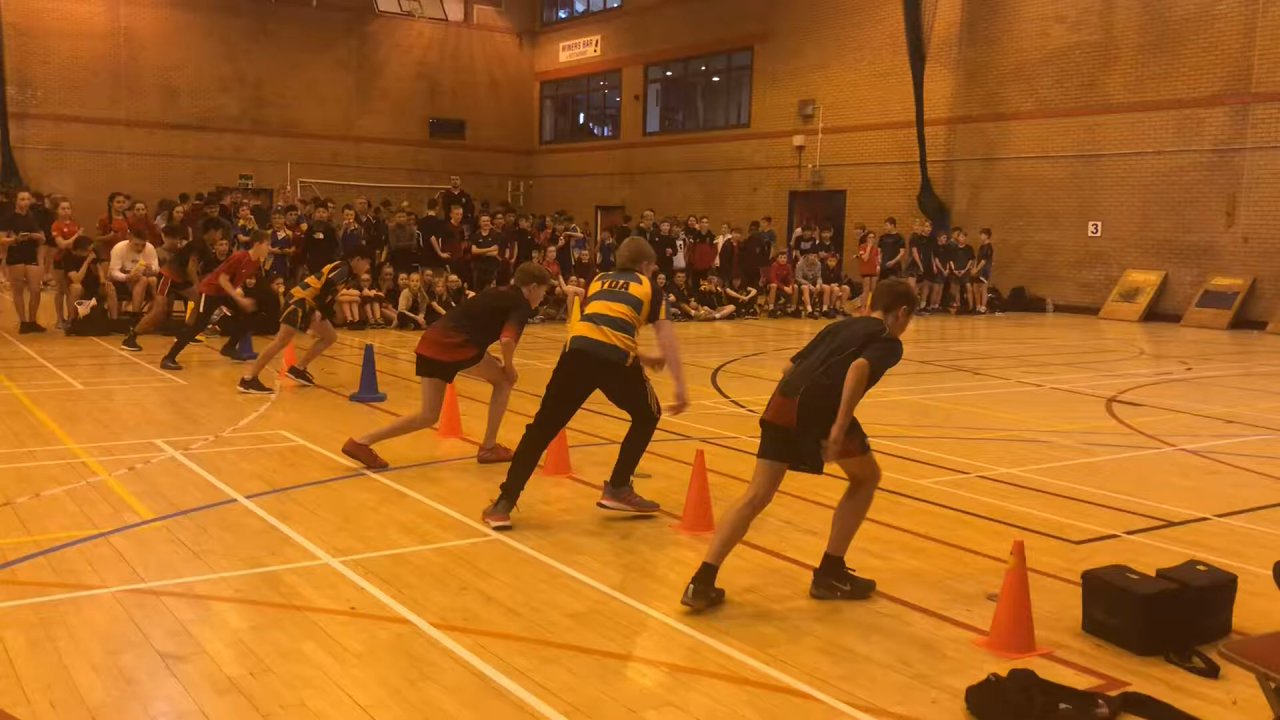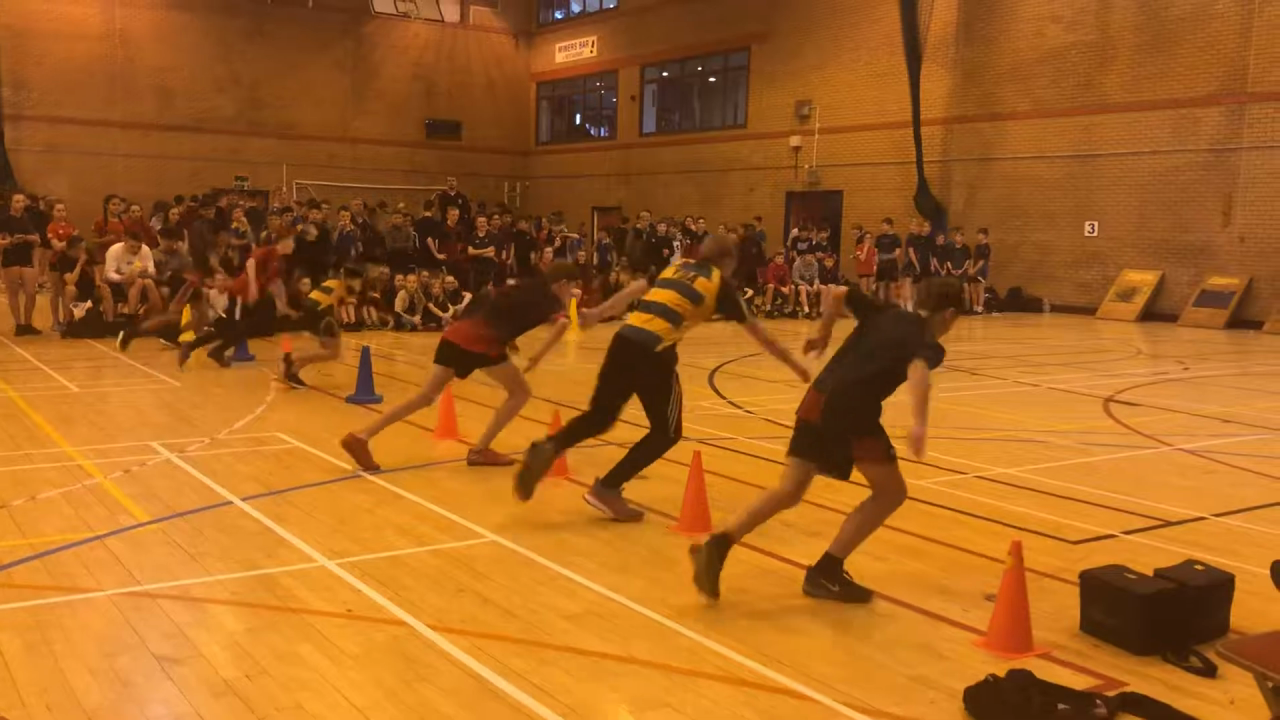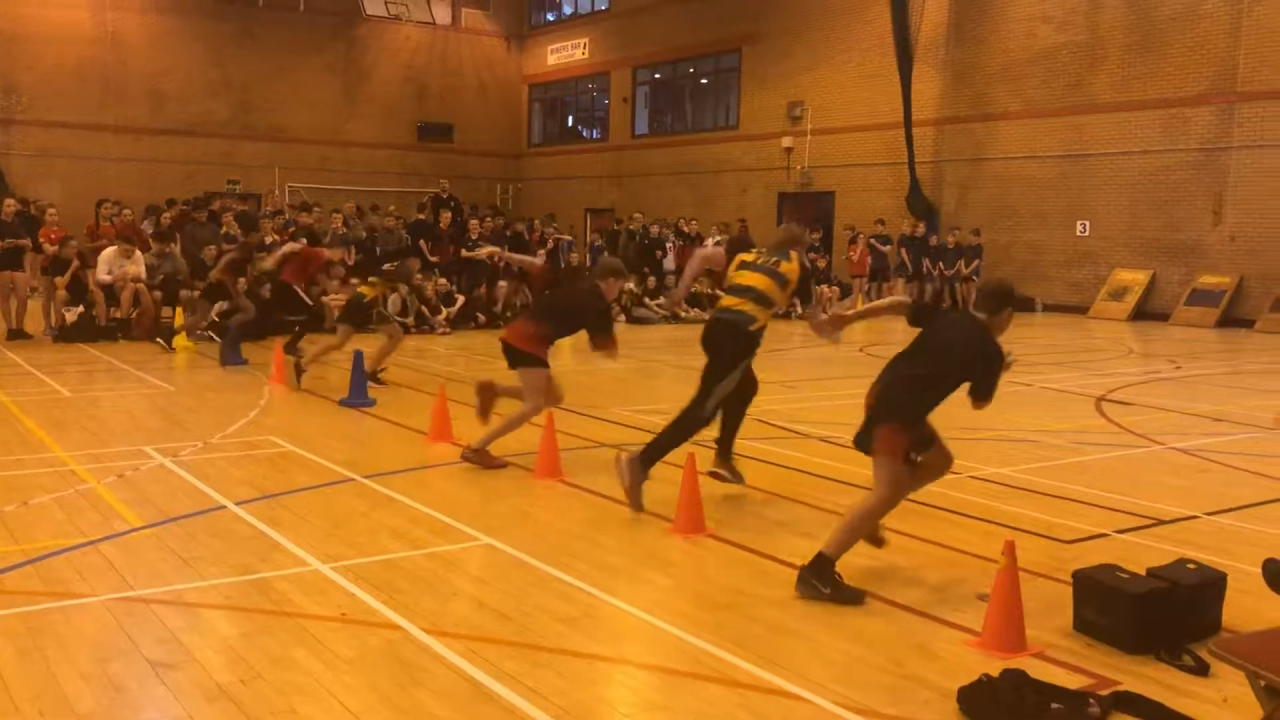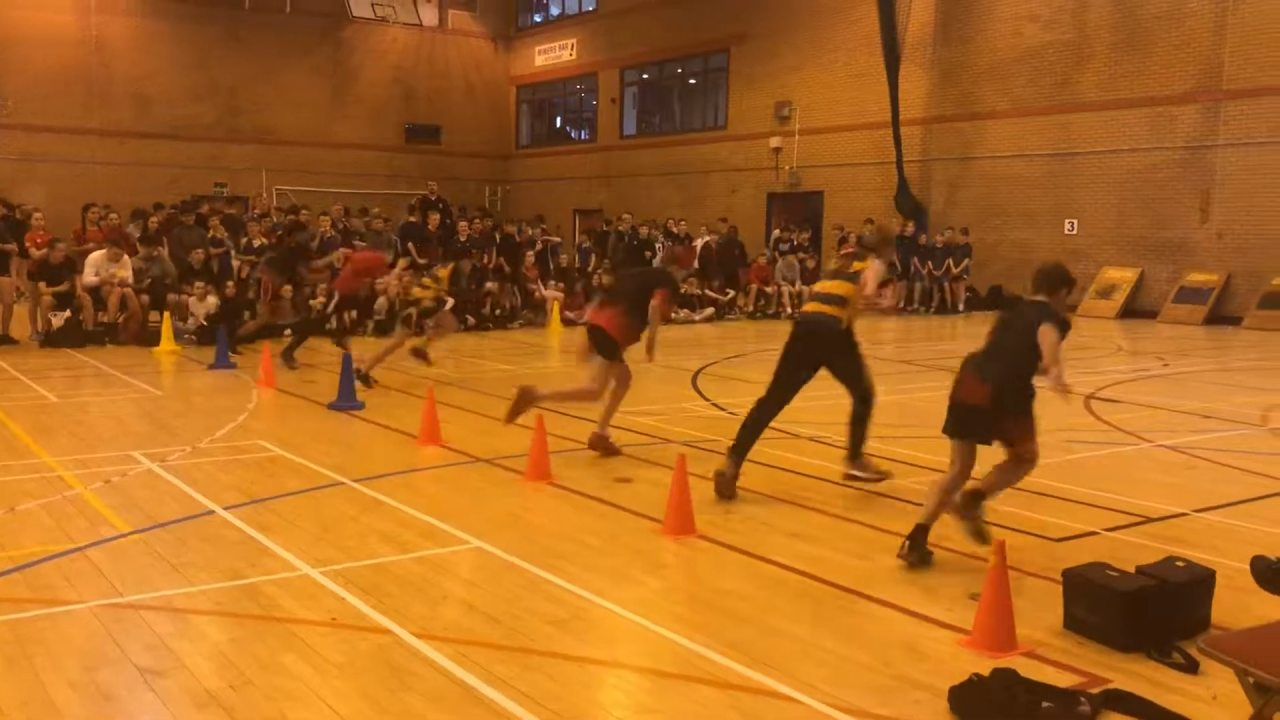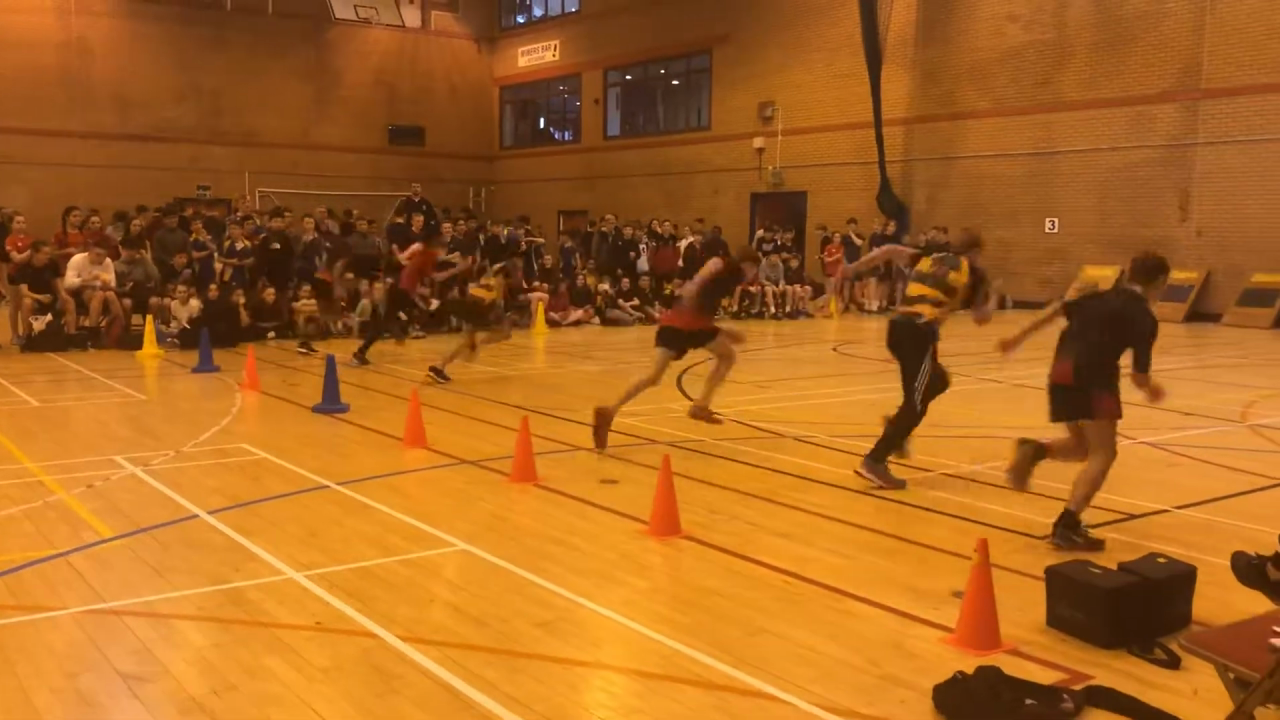
dt=0.2s
person 1, frame 1
left shoulder: (841, 326)
right shoulder: (888, 343)
left elbow: (793, 365)
right elbow: (857, 369)
right wrist: (839, 428)
left hip: (783, 403)
right hip: (820, 410)
left knee: (755, 496)
right knee: (866, 477)
person 1, frame 2
left shoulder: (884, 313)
right shoulder: (928, 346)
left elbow: (838, 294)
right elbow: (918, 370)
left wrist: (823, 335)
right wrist: (918, 424)
left hip: (816, 402)
right hip: (847, 411)
left knee: (787, 492)
right knee: (890, 492)
person 1, frame 3
left shoulder: (943, 317)
right shoulder: (990, 351)
left elbow: (899, 304)
right elbow: (979, 402)
left wrist: (852, 315)
right wrist: (997, 369)
left hip: (886, 393)
right hip: (903, 408)
left knee: (940, 460)
right knee: (888, 493)
person 1, frame 4
left shoulder: (1010, 313)
right shoulder: (1055, 319)
right elbow: (1046, 332)
right wrist: (1056, 374)
left hip: (967, 384)
right hip: (1005, 392)
left knee: (958, 470)
right knee: (1024, 459)
right ankle: (972, 498)
person 1, frame 5
left shoulder: (1100, 297)
right shoulder: (1144, 318)
left elbow: (1058, 309)
right elbow: (1139, 374)
left wrist: (1019, 336)
right wrist: (1151, 389)
left hip: (1062, 372)
right hip: (1091, 374)
left knee: (1080, 449)
right knee: (1103, 454)
left ankle: (1033, 451)
person 2, frame 1
left shoulder: (599, 281)
right shoulder: (649, 289)
right elbow: (667, 338)
left wrist: (645, 359)
right wrist: (680, 385)
left hip: (577, 352)
right hip: (616, 362)
left knee: (541, 429)
right knee: (647, 415)
left ankle: (503, 505)
right ankle: (618, 489)
person 2, frame 2
left shoulder: (677, 266)
right shoulder: (721, 285)
left elbow: (637, 289)
right elbow: (758, 332)
left wrist: (598, 312)
right wrist: (795, 364)
left hip: (623, 342)
right hip: (653, 351)
left knee: (597, 417)
right knee: (667, 433)
left ankle: (545, 450)
right ankle: (607, 490)
person 2, frame 3
left shoulder: (746, 256)
right shoulder: (798, 268)
left elbow: (704, 255)
right elbow: (814, 319)
left wrist: (681, 290)
left hip: (716, 326)
right hip: (744, 333)
left knee: (746, 388)
right knee: (703, 408)
left ankle: (724, 460)
right ankle: (637, 464)
person 2, frame 4
left shoulder: (846, 256)
right shoulder: (875, 261)
right elbow: (869, 293)
left hip: (804, 327)
right hip: (832, 332)
left knee: (773, 400)
right knee: (863, 395)
left ankle: (732, 463)
right ankle: (855, 460)
person 2, frame 5
left shoulder: (928, 260)
right shoulder: (973, 272)
left elbow: (891, 250)
right elbow: (981, 317)
left wrist: (855, 267)
right wrist: (989, 303)
left hip: (899, 327)
right hip: (919, 331)
left knee: (938, 381)
right knee: (913, 404)
left ankle: (897, 430)
right ankle: (874, 462)
person 3, frame 1
left shoulder: (500, 295)
right shoulder: (519, 305)
right elbow: (507, 341)
left wrist: (495, 362)
right wrist: (507, 365)
left hip: (431, 343)
right hip: (450, 346)
left knee: (428, 416)
right knee: (506, 379)
left ankle: (360, 442)
right ankle: (488, 447)
person 3, frame 2
left shoulder: (527, 288)
right shoulder: (551, 300)
right elbow: (562, 323)
right wrist: (537, 357)
left hip: (457, 335)
right hip: (481, 343)
left knee: (424, 397)
right knee: (520, 392)
left ankle: (360, 437)
right ankle: (480, 450)
person 3, frame 3
left shoulder: (575, 286)
right shoulder: (599, 306)
left elbow: (537, 266)
right elbow: (609, 351)
left wrist: (506, 255)
left hip: (514, 335)
right hip: (528, 341)
left knee: (553, 397)
right knee: (538, 403)
left ankle: (492, 390)
right ankle: (476, 449)
person 3, frame 4
left shoulder: (637, 274)
right shoulder: (670, 283)
left elbow: (600, 301)
right elbow: (656, 305)
left wrist: (589, 342)
right wrist: (651, 341)
left hip: (599, 322)
right hip: (616, 328)
left knee: (625, 379)
right knee: (594, 391)
left ankle: (600, 435)
right ankle: (534, 395)
person 3, frame 5
left shoulder: (720, 271)
right shoulder: (734, 271)
right elbow: (716, 262)
left wrist: (725, 332)
right wrist: (696, 284)
left hip: (671, 321)
right hip: (693, 321)
left knee: (652, 377)
right knee: (728, 356)
left ankle: (609, 411)
right ankle: (701, 406)
